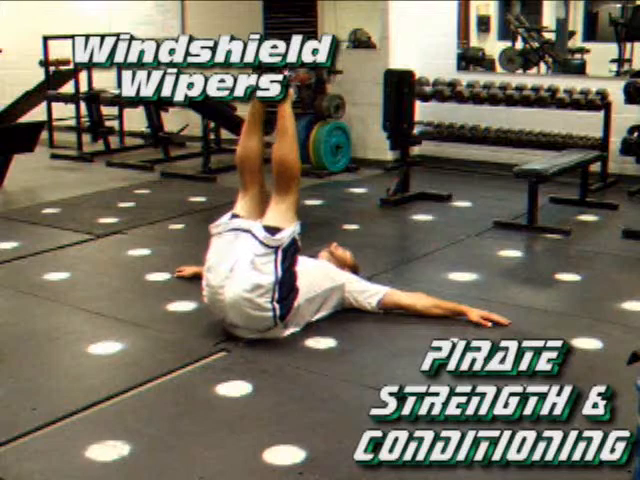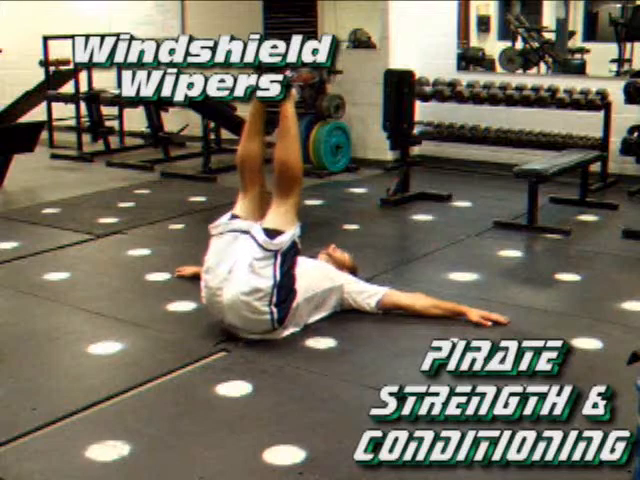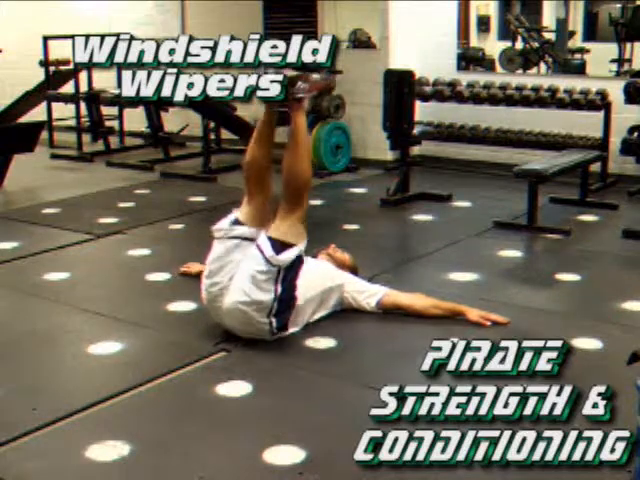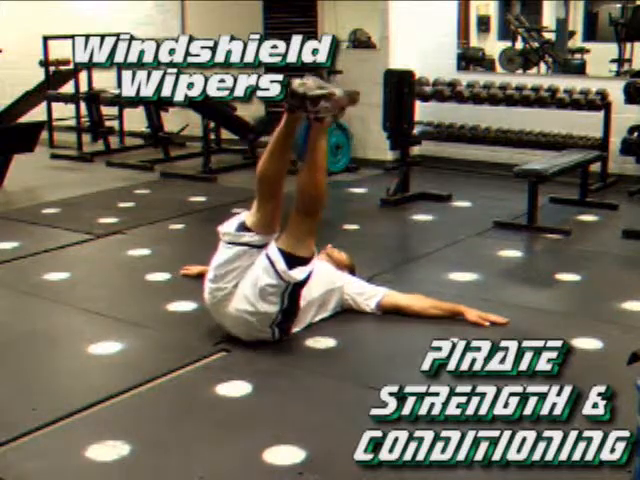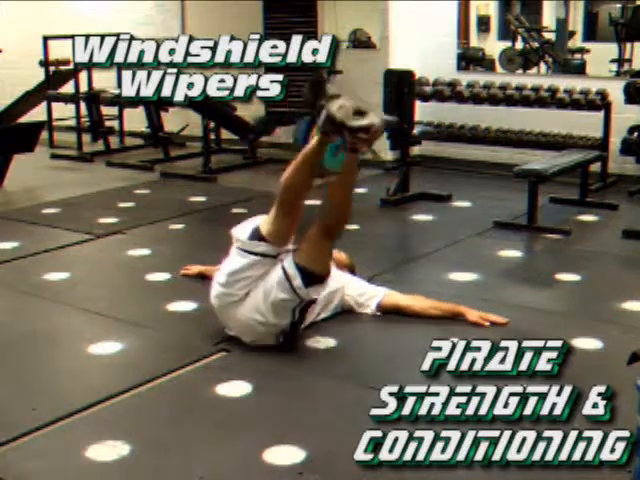
dt=0.3s
person 1, frame 1
left shoulder: (343, 281)
right shoulder: (296, 266)
left elbow: (408, 300)
left wrist: (465, 310)
right wrist: (204, 269)
left hip: (259, 306)
right hip: (222, 288)
left knee: (285, 187)
right knee: (251, 184)
right ankle: (261, 95)
person 1, frame 2
left shoulder: (341, 282)
right shoulder: (296, 267)
left elbow: (407, 300)
left wrist: (465, 311)
right wrist: (204, 268)
left hip: (256, 306)
right hip: (221, 289)
left knee: (286, 189)
right knee: (252, 185)
right ankle: (262, 96)
person 1, frame 3
left shoulder: (342, 282)
right shoulder: (298, 267)
left elbow: (406, 301)
left wrist: (464, 310)
left hip: (256, 310)
right hip: (221, 290)
left knee: (293, 201)
right knee: (258, 193)
right ankle: (274, 102)
person 1, frame 4
left shoulder: (343, 283)
right shoulder: (289, 267)
left elbow: (406, 302)
left wrist: (462, 310)
right wrist: (209, 267)
left hip: (257, 315)
right hip: (224, 293)
left knee: (307, 212)
right knee: (268, 199)
right ankle: (293, 114)
person 1, frame 5
left shoulder: (344, 283)
right shoulder: (296, 264)
left elbow: (406, 302)
left wrist: (461, 311)
right wrist: (208, 270)
left hip: (265, 321)
right hip: (231, 295)
left knee: (327, 228)
right knee: (286, 211)
left ankle: (352, 148)
right ankle: (324, 136)
